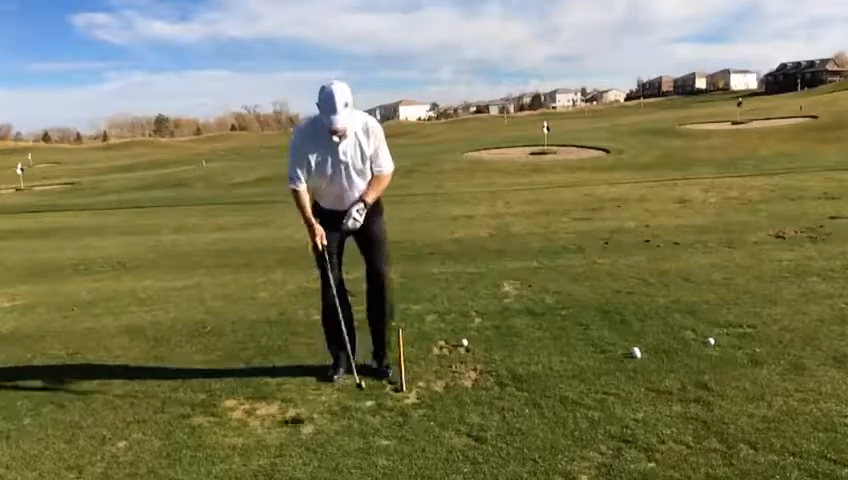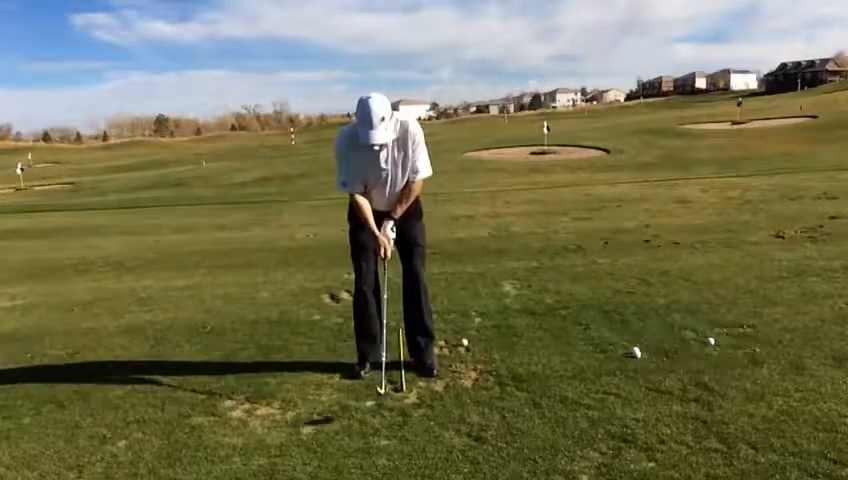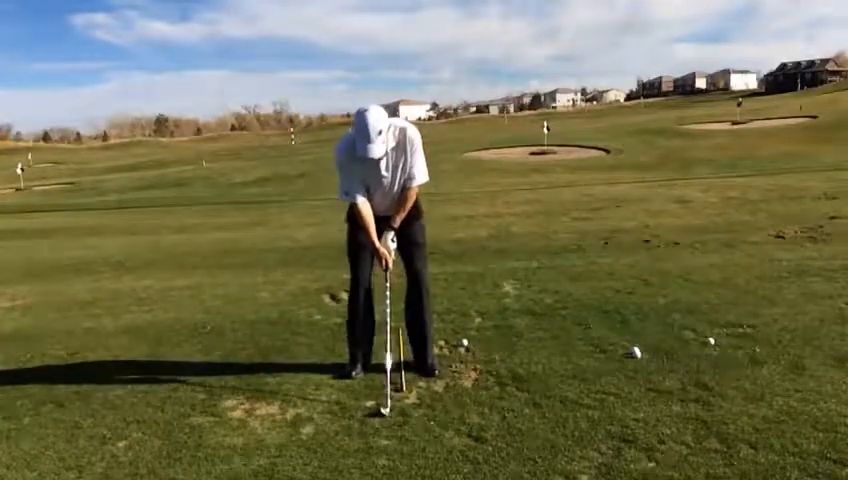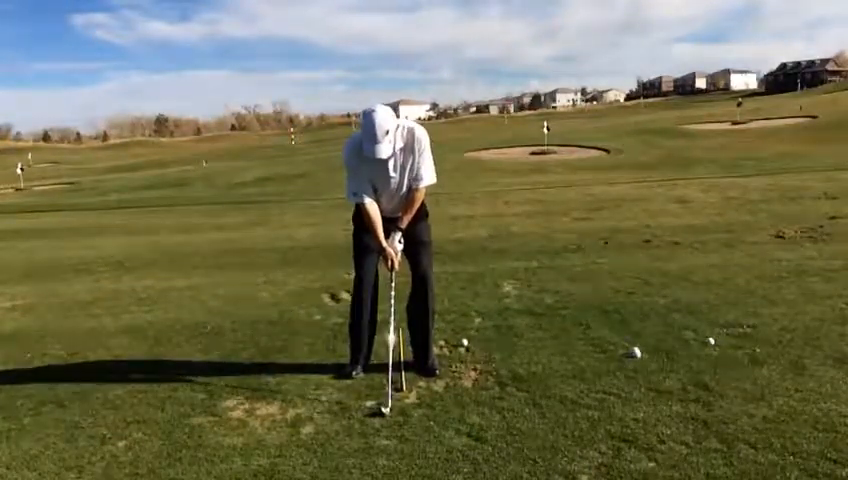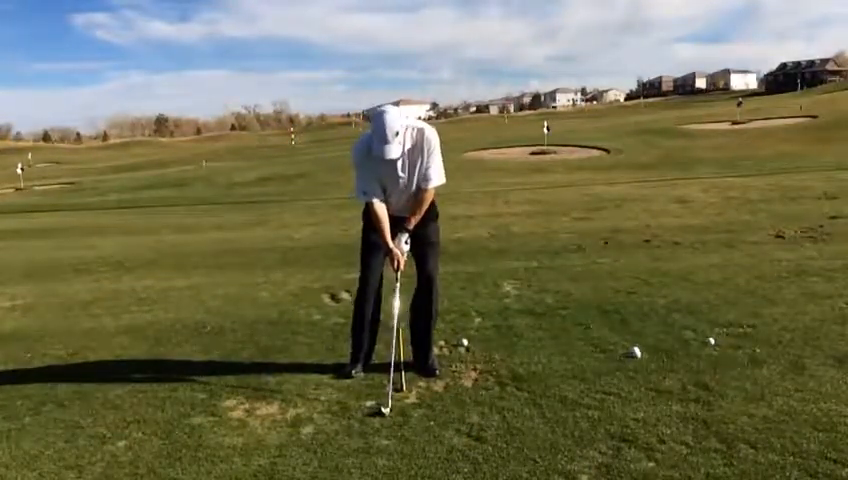
dt=0.7s
person 1, frame 1
left shoulder: (368, 126)
right shoulder: (303, 135)
left elbow: (384, 172)
right elbow: (298, 186)
left wrist: (363, 205)
right wrist: (312, 224)
left hip: (365, 209)
right hip: (324, 214)
left knee: (379, 276)
right knee: (331, 284)
left ankle: (382, 354)
right ankle: (340, 357)
person 1, frame 2
left shoulder: (409, 130)
right shoulder: (345, 140)
left elbow: (416, 179)
right elbow: (354, 192)
left wrist: (393, 219)
right wrist: (375, 233)
left hip: (405, 209)
right hip: (365, 214)
left knee: (415, 278)
right knee: (365, 281)
left ankle: (422, 353)
right ankle: (368, 354)
person 1, frame 3
left shoulder: (408, 135)
right shoulder: (345, 149)
left elbow: (413, 185)
right elbow: (357, 200)
left wrist: (392, 229)
right wrist: (376, 244)
left hip: (405, 212)
right hip: (365, 215)
left knee: (418, 278)
right knee: (360, 282)
left ankle: (424, 355)
right ankle: (358, 357)
person 1, frame 4
left shoulder: (416, 136)
right shoulder: (353, 149)
left elbow: (420, 186)
right elbow: (365, 200)
left wrist: (399, 229)
right wrist: (383, 245)
left hip: (411, 213)
right hip: (371, 216)
left knee: (423, 278)
right knee: (364, 282)
left ankle: (424, 355)
right ankle: (358, 357)
person 1, frame 5
left shoulder: (426, 136)
right shoulder: (363, 148)
left elbow: (429, 187)
right elbow: (374, 200)
left wrist: (407, 230)
right wrist: (390, 245)
left hip: (421, 213)
right hip: (381, 215)
left knee: (428, 279)
right knee: (369, 281)
left ankle: (423, 354)
right ankle: (360, 356)
